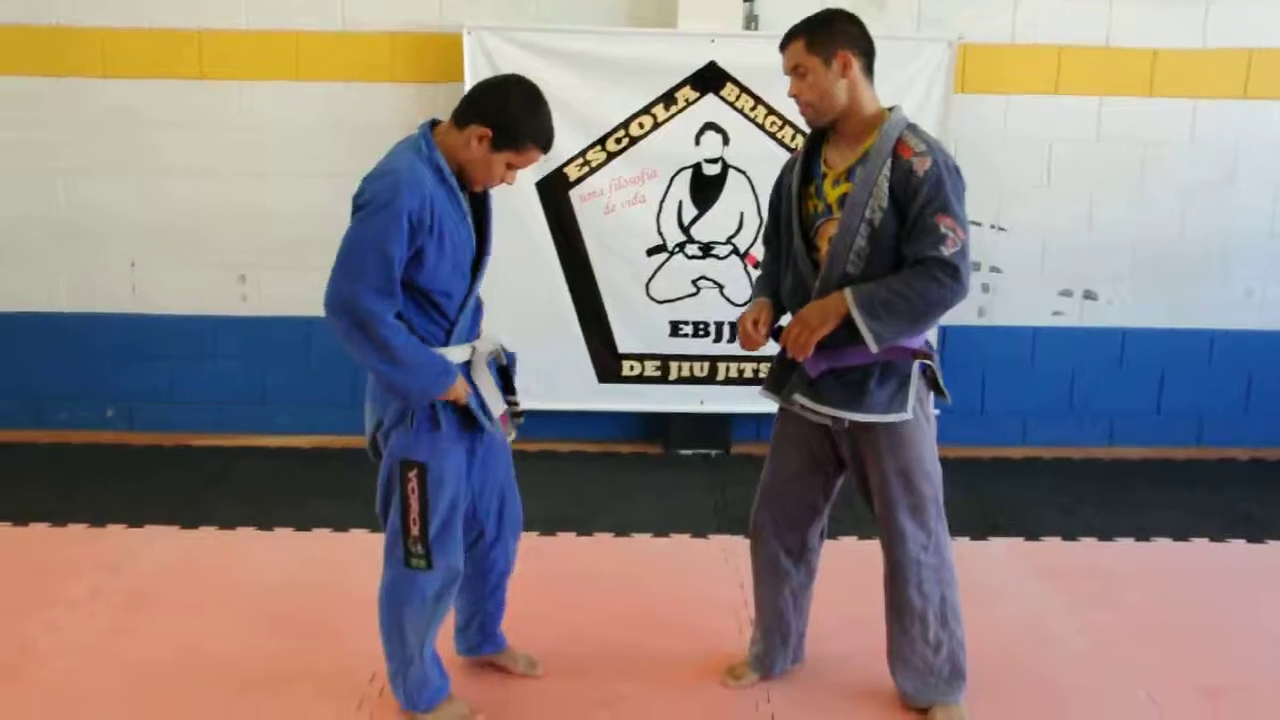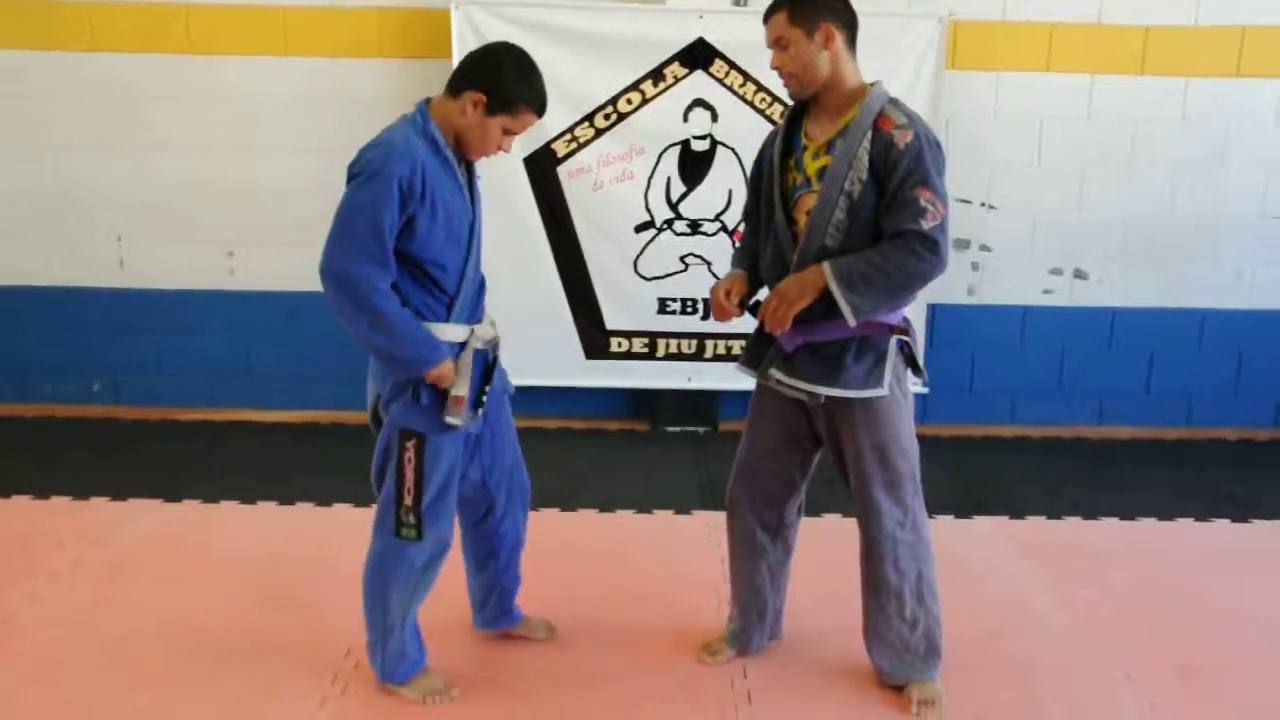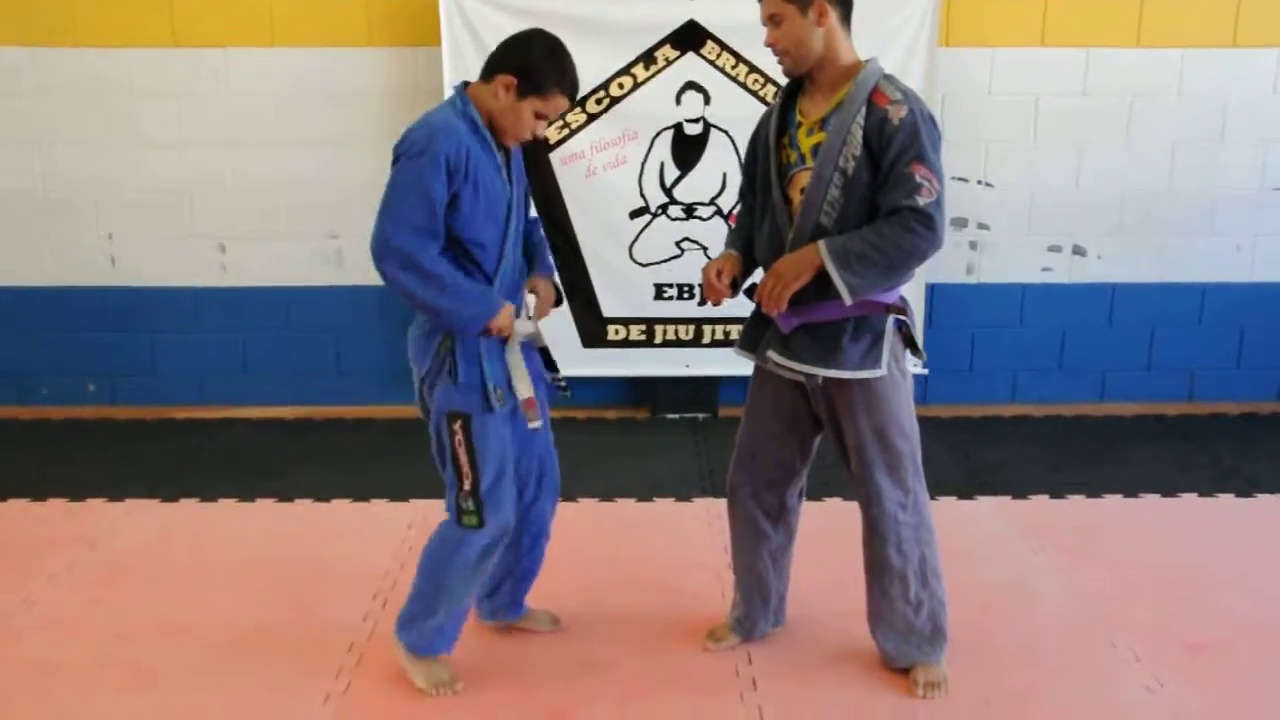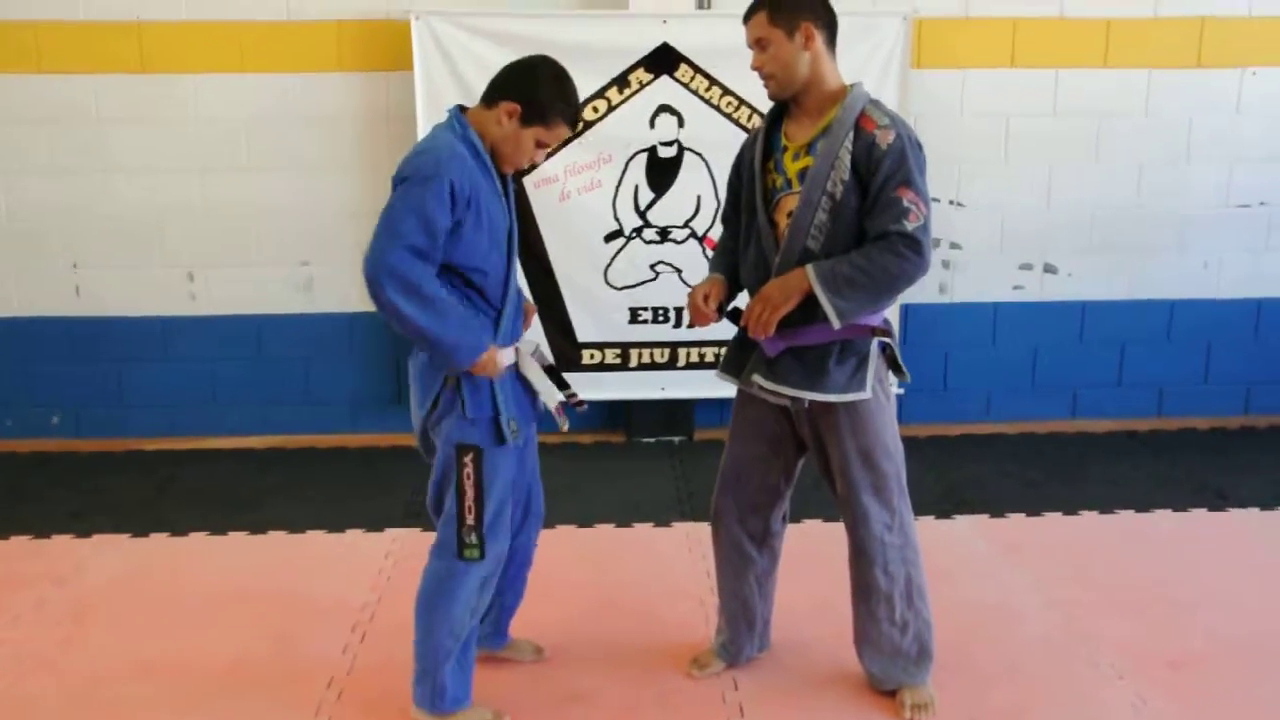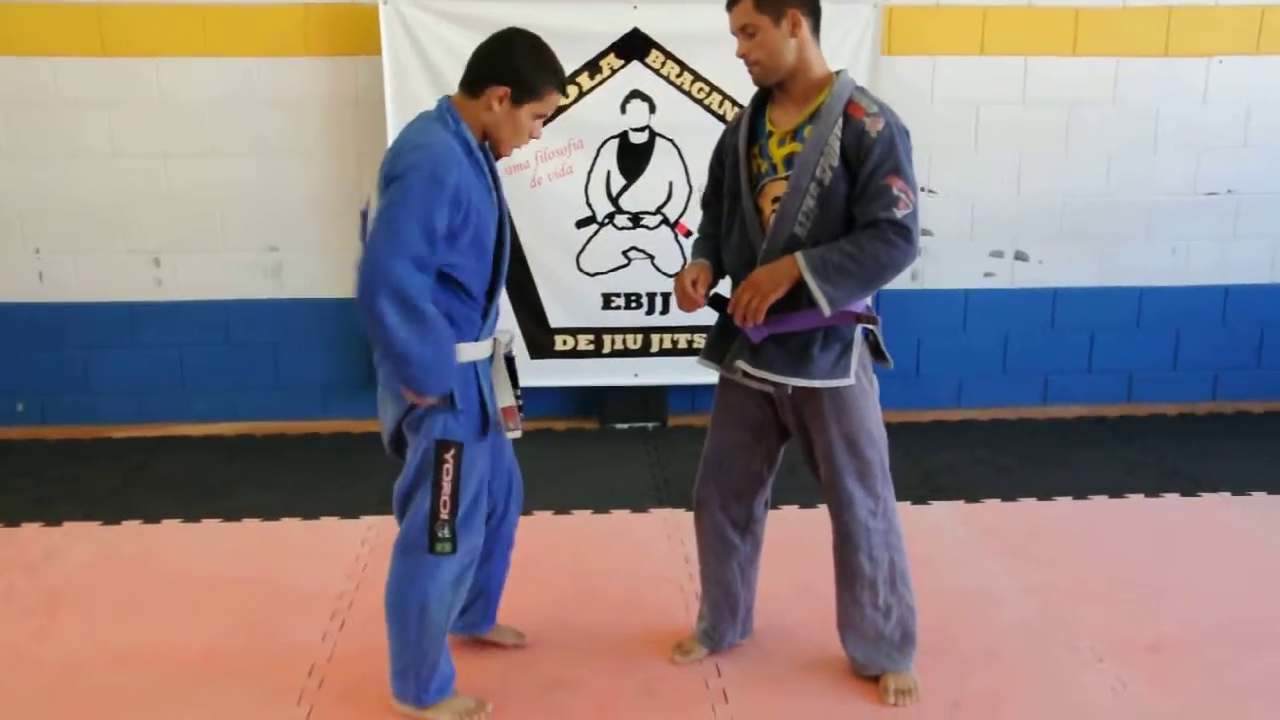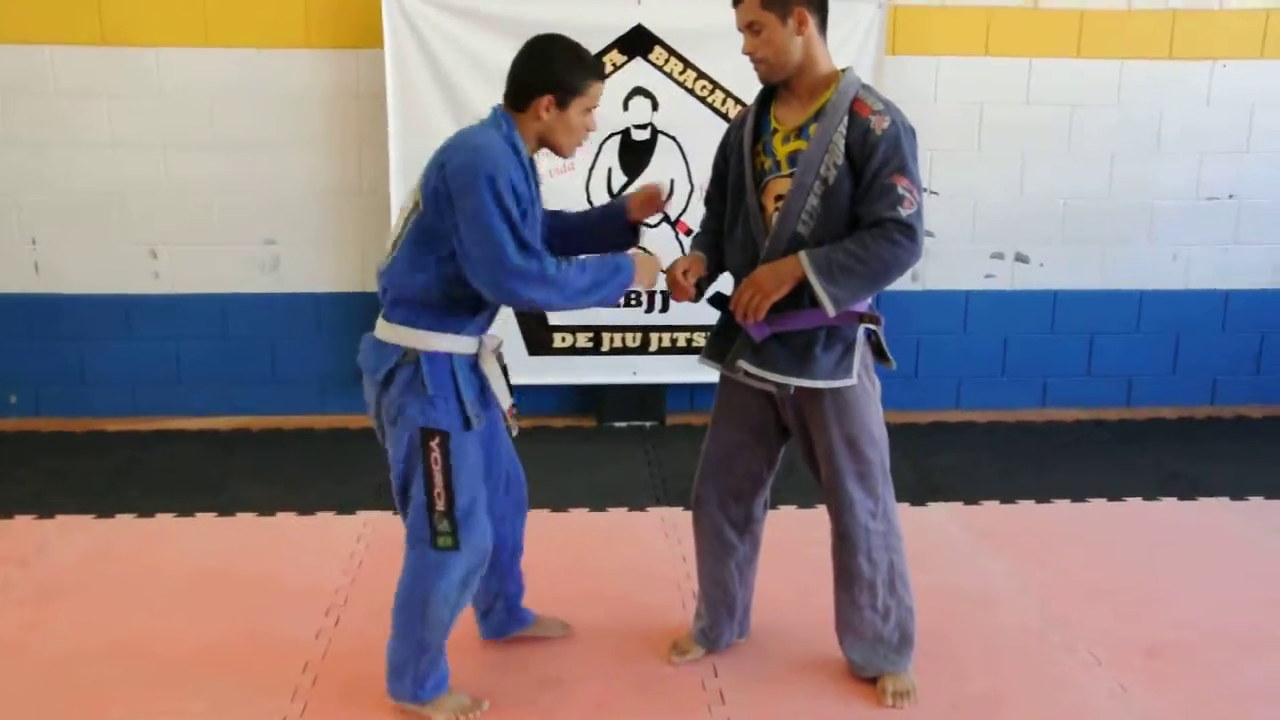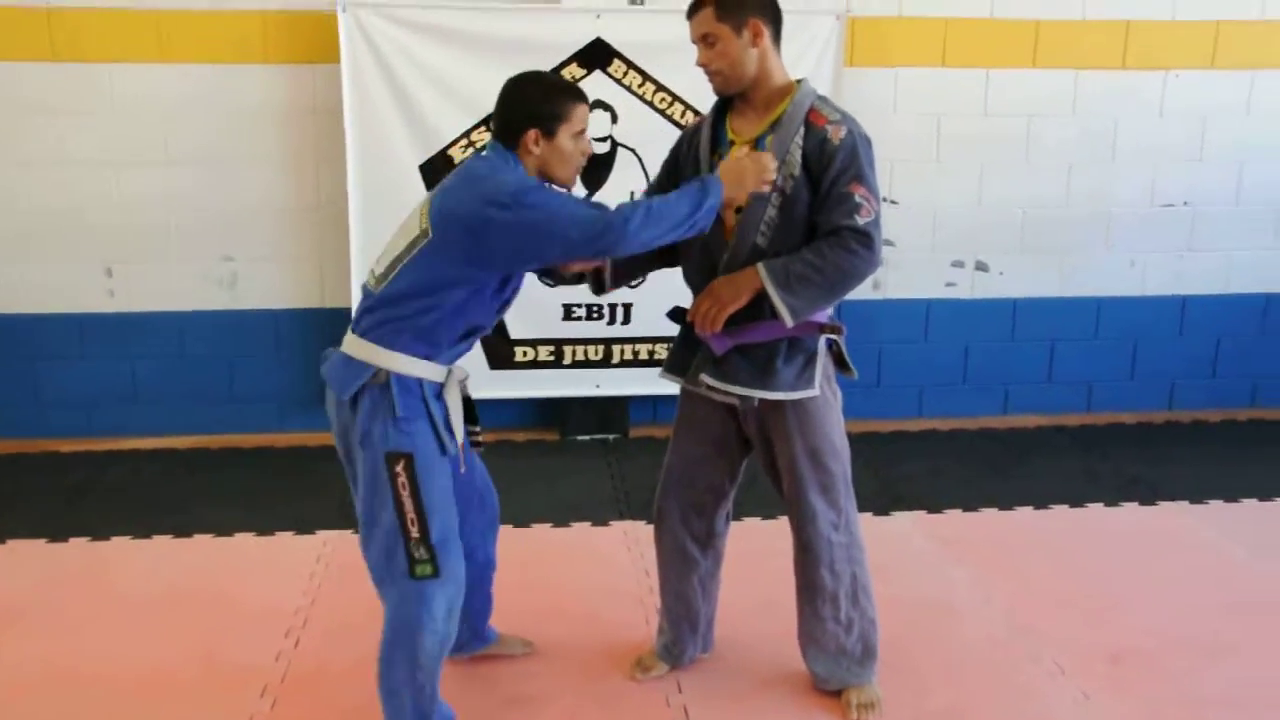
dt=0.4s
person 1, frame 1
left shoulder: (918, 162)
right shoulder: (802, 167)
left elbow: (945, 275)
left wrist: (843, 306)
right wrist: (765, 302)
left hip: (886, 385)
right hip: (808, 379)
left knee: (913, 541)
right knee: (778, 525)
right ankle: (773, 650)
person 1, frame 2
left shoulder: (898, 136)
right shoulder: (784, 139)
left elbow: (924, 250)
left wrist: (821, 279)
right wrist: (742, 276)
left hip: (863, 359)
right hip: (787, 353)
left knee: (890, 517)
right knee: (755, 500)
left ankle: (910, 661)
right ankle: (750, 626)
person 1, frame 3
left shoulder: (893, 113)
right shoulder: (779, 117)
left elbow: (918, 227)
left wrist: (818, 257)
right wrist: (735, 256)
left hip: (861, 338)
right hip: (783, 333)
left knee: (891, 499)
right knee: (756, 484)
left ankle: (915, 642)
right ankle: (755, 611)
person 1, frame 4
left shoulder: (879, 137)
right shoulder: (762, 142)
left elbow: (906, 251)
left wrist: (805, 283)
right wrist: (720, 279)
left hip: (845, 363)
right hip: (767, 358)
left knee: (877, 523)
right knee: (740, 509)
right ankle: (739, 638)
person 1, frame 5
left shoulder: (866, 124)
right shoulder: (744, 128)
left elbow: (894, 237)
right elbow: (717, 215)
left wrist: (793, 270)
right wrist: (703, 264)
left hip: (829, 349)
right hip: (749, 344)
left knee: (860, 508)
right knee: (722, 496)
left ankle: (884, 650)
right ankle: (721, 623)
person 1, frame 6
left shoulder: (873, 123)
right shoulder: (749, 125)
left elbow: (898, 237)
right elbow: (721, 216)
left wrist: (796, 270)
right wrist: (698, 264)
left hip: (831, 349)
right hip: (751, 343)
left knee: (861, 509)
right knee: (721, 495)
left ankle: (882, 652)
right ankle: (717, 623)
person 1, frame 7
left shoulder: (827, 131)
right shoulder: (700, 138)
left elbow: (856, 247)
left wrist: (753, 282)
right wrist: (592, 258)
left hip: (793, 361)
right hip: (711, 358)
left knee: (822, 520)
right knee: (682, 510)
right ankle: (682, 638)
person 2, frame 1
left shoulder: (450, 174)
right shoulder: (399, 188)
right elbow: (353, 304)
left wrist: (471, 326)
right wrist: (435, 378)
left hip: (468, 381)
right hip: (420, 398)
left knee: (495, 519)
right knee: (428, 555)
left ankle: (480, 639)
person 2, frame 2
left shoulder: (453, 154)
right shoulder: (395, 160)
right elbow: (348, 269)
left wrist: (477, 320)
right wrist: (425, 356)
left hip: (474, 361)
right hip: (423, 374)
left knee: (503, 495)
right knee: (417, 529)
left ankle: (498, 612)
right ankle: (396, 662)
person 2, frame 3
left shoulder: (502, 141)
right shoulder: (437, 142)
right elbow: (398, 253)
left wrist: (540, 273)
right wrist: (486, 313)
left hip: (510, 343)
right hip: (461, 354)
left knee: (534, 489)
right knee: (483, 515)
left ankle: (503, 602)
right ankle: (421, 640)
person 2, frame 4
left shoulder: (483, 161)
right shoulder: (441, 166)
right elbow: (393, 269)
left wrist: (513, 305)
right wrist: (470, 347)
left hip: (499, 379)
right hip: (466, 386)
left knee: (518, 520)
right knee: (472, 543)
left ankle: (489, 634)
person 2, frame 5
left shoulder: (456, 145)
right shoulder: (431, 159)
right elbow: (388, 280)
left wrist: (456, 368)
right wrist: (432, 373)
left hip: (462, 366)
right hip: (440, 382)
left knee: (497, 499)
right knee: (443, 537)
left ankle: (472, 617)
person 2, frame 6
left shoulder: (508, 156)
right shoulder: (480, 160)
left elbow: (539, 234)
right elbow: (518, 275)
left wrist: (619, 213)
right wrist: (623, 270)
left hip: (458, 363)
right hip: (420, 369)
left knee: (499, 495)
right knee: (453, 533)
left ankle: (503, 615)
person 2, frame 7
left shoulder: (493, 183)
right shoulder: (499, 195)
left elbow: (570, 247)
right elbow: (607, 230)
left wrist: (566, 258)
right wrist: (717, 187)
left hip: (409, 385)
right hip: (385, 391)
left knee: (471, 510)
right knee: (425, 570)
left ankle: (466, 634)
